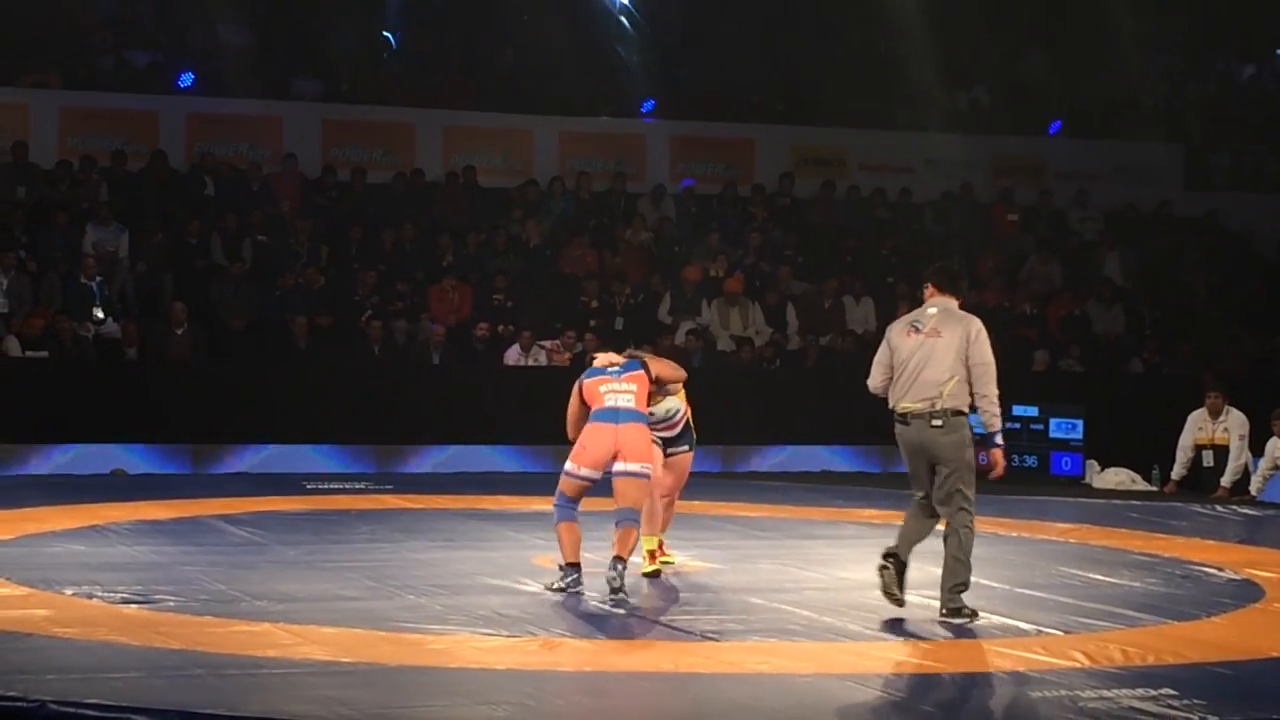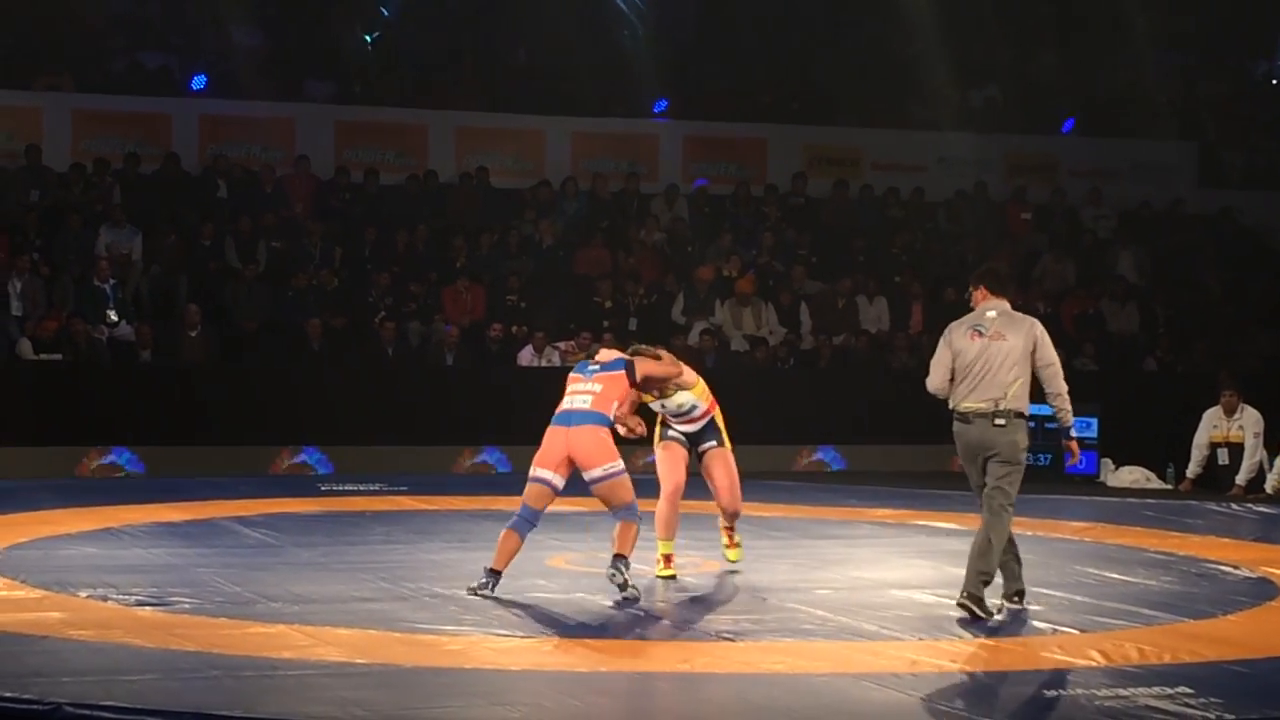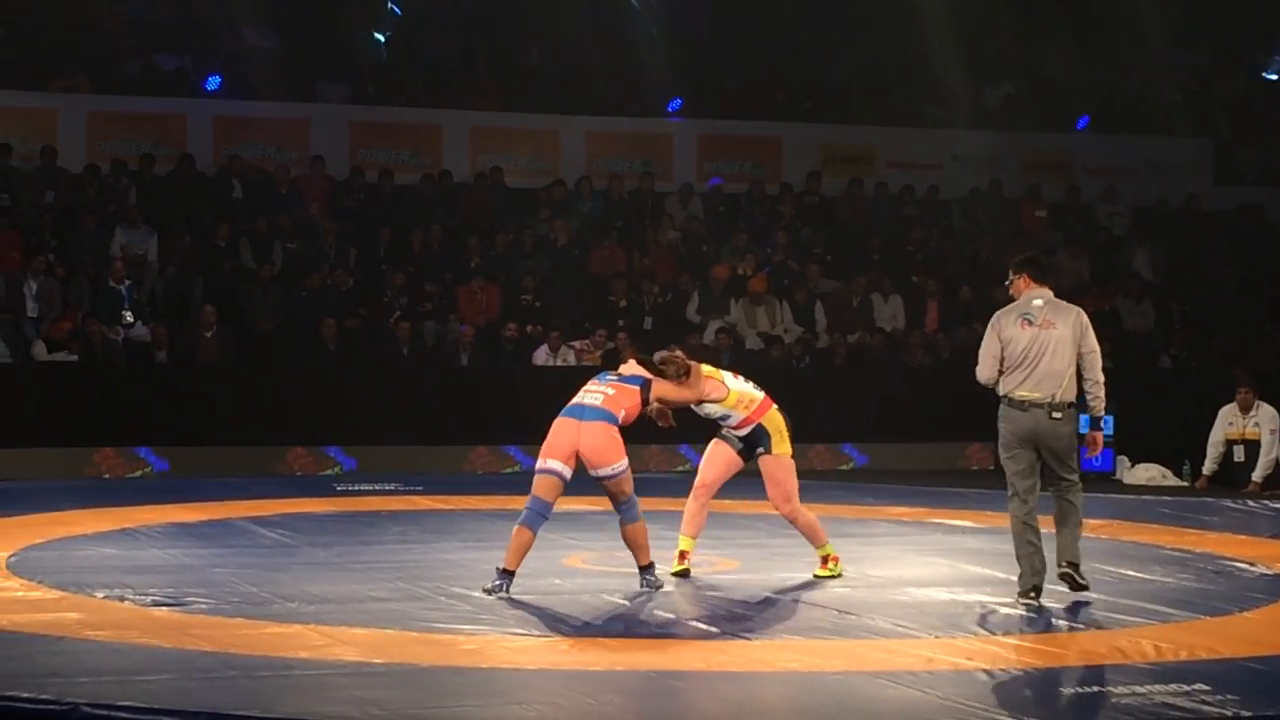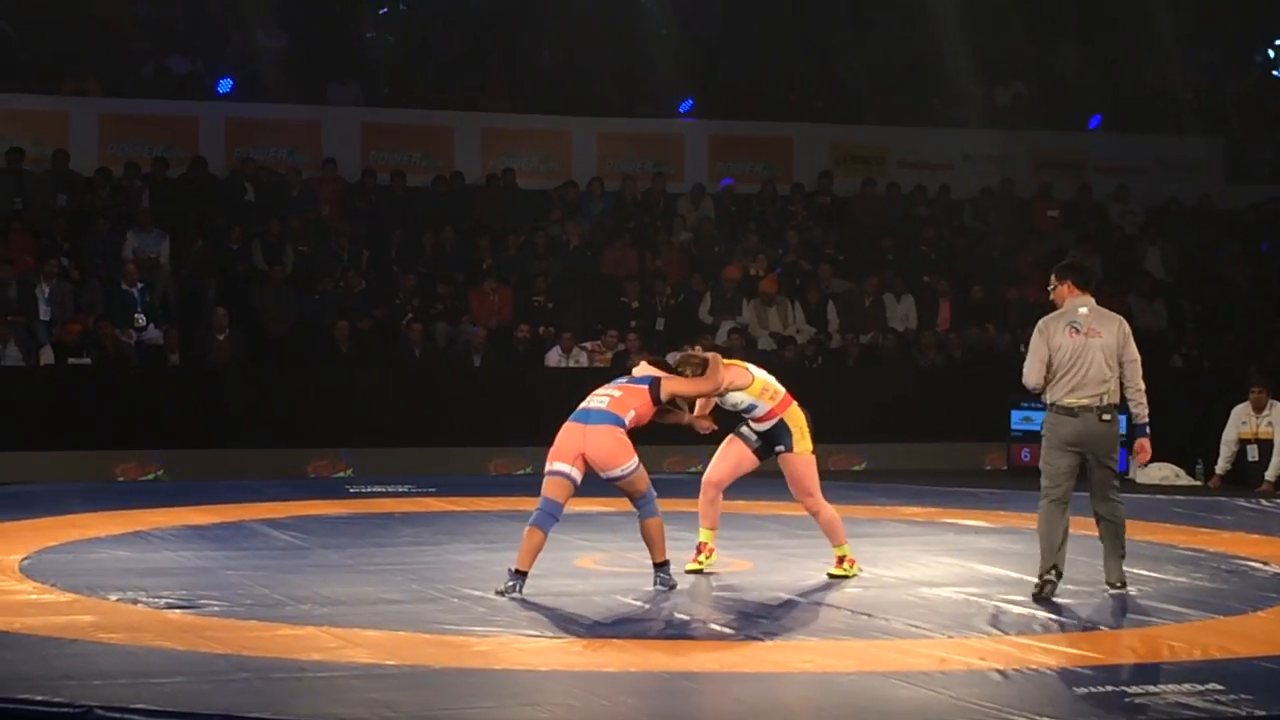
dt=0.3s
person 1, frame 1
left shoulder: (900, 325)
right shoulder: (970, 325)
left elbow: (876, 383)
right elbow: (985, 387)
right wrist: (996, 440)
left hip: (906, 426)
right hip: (947, 426)
left knee: (925, 503)
right knee: (957, 513)
left ankle: (896, 558)
right ankle: (953, 602)
person 1, frame 2
left shoulder: (957, 329)
right shoulder: (1029, 327)
left elbow: (936, 385)
right elbow: (1054, 385)
right wrist: (1068, 431)
left hip: (966, 426)
right hip: (1007, 427)
left knee: (992, 506)
right knee: (999, 510)
left ankle: (1012, 587)
right ankle: (974, 591)
person 1, frame 3
left shoulder: (1004, 318)
right shoulder: (1074, 316)
left elbow: (985, 375)
right elbow: (1093, 374)
right wrist: (1097, 423)
left hip: (1014, 415)
right hip: (1058, 416)
left knee: (1022, 500)
right knee: (1067, 490)
left ankle: (1030, 583)
right ankle: (1068, 560)
person 1, frame 4
left shoulder: (1048, 325)
right shoulder: (1116, 324)
left elbow: (1032, 381)
right elbow: (1133, 382)
right wrist: (1142, 431)
left hip: (1061, 421)
right hip: (1104, 421)
left knee: (1054, 498)
right knee: (1107, 500)
left ankle: (1051, 568)
right ankle: (1115, 575)
person 2, frame 1
left shoulder: (585, 378)
right shoulder: (642, 366)
left elbow: (574, 432)
right elbow: (680, 375)
left hip: (597, 431)
right hip: (636, 432)
left knee: (565, 504)
right knee: (629, 516)
left ankle: (571, 572)
right ankle: (618, 565)
person 2, frame 2
left shoulder: (578, 369)
right shoulder: (629, 366)
right elbow: (676, 370)
left wrist: (624, 418)
right wrist: (663, 356)
left hip: (556, 433)
right hip: (591, 436)
left knee: (526, 515)
right knee: (627, 513)
left ankle: (490, 578)
right ankle: (619, 565)
person 2, frame 3
left shoulder: (600, 377)
right shoulder: (650, 384)
right elbow: (694, 394)
left wrist: (653, 408)
left hip: (563, 426)
right hip: (599, 432)
left knee: (536, 509)
right knee: (626, 505)
left ankle: (504, 578)
right ankle: (647, 573)
person 2, frame 4
left shoulder: (619, 383)
right shoulder: (661, 383)
right elbow: (711, 383)
left wrist: (688, 419)
right wrist: (713, 359)
left hip: (569, 432)
right hip: (605, 436)
left knee: (547, 510)
right knee: (645, 500)
left ankle: (516, 579)
right ankle: (662, 573)
person 3, frame 1
left shoulder: (670, 385)
left hip: (679, 432)
right hip: (648, 434)
left knee: (669, 495)
right knee: (654, 484)
left ankle: (657, 543)
right ankle: (650, 553)
person 3, frame 2
left shoulder: (682, 377)
right wrist: (627, 426)
left hip: (707, 426)
right hip: (673, 428)
left knee: (730, 504)
right knee: (672, 489)
left ankle: (727, 528)
right ankle: (665, 557)
person 3, frame 3
left shoulder: (705, 383)
right shoulder: (688, 378)
right wrist: (661, 412)
left hip: (768, 428)
right hip: (736, 430)
left knee: (787, 506)
right knee: (702, 487)
left ankle: (829, 557)
right ankle: (683, 555)
person 3, frame 4
left shoulder: (730, 373)
right elbow: (699, 415)
right wrist: (699, 420)
left hip: (788, 425)
right hip: (758, 427)
left knee: (810, 500)
right knee: (711, 481)
left ankle: (845, 558)
right ankle: (705, 551)
